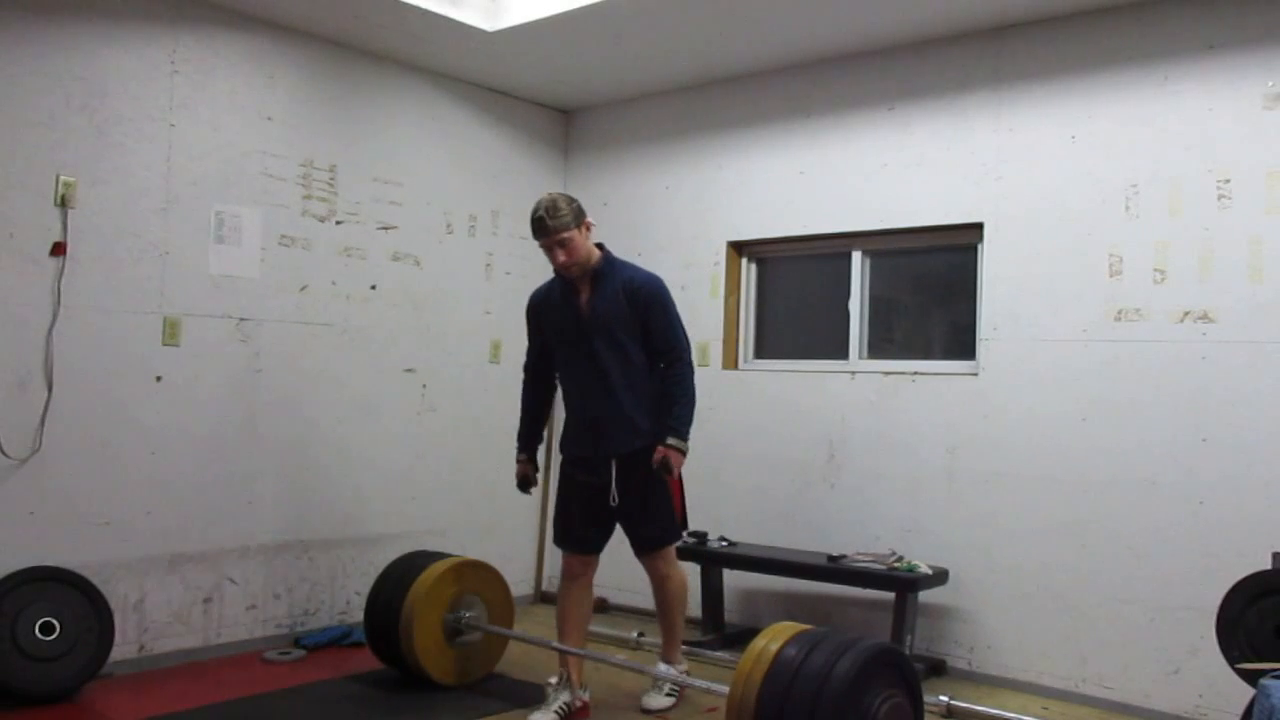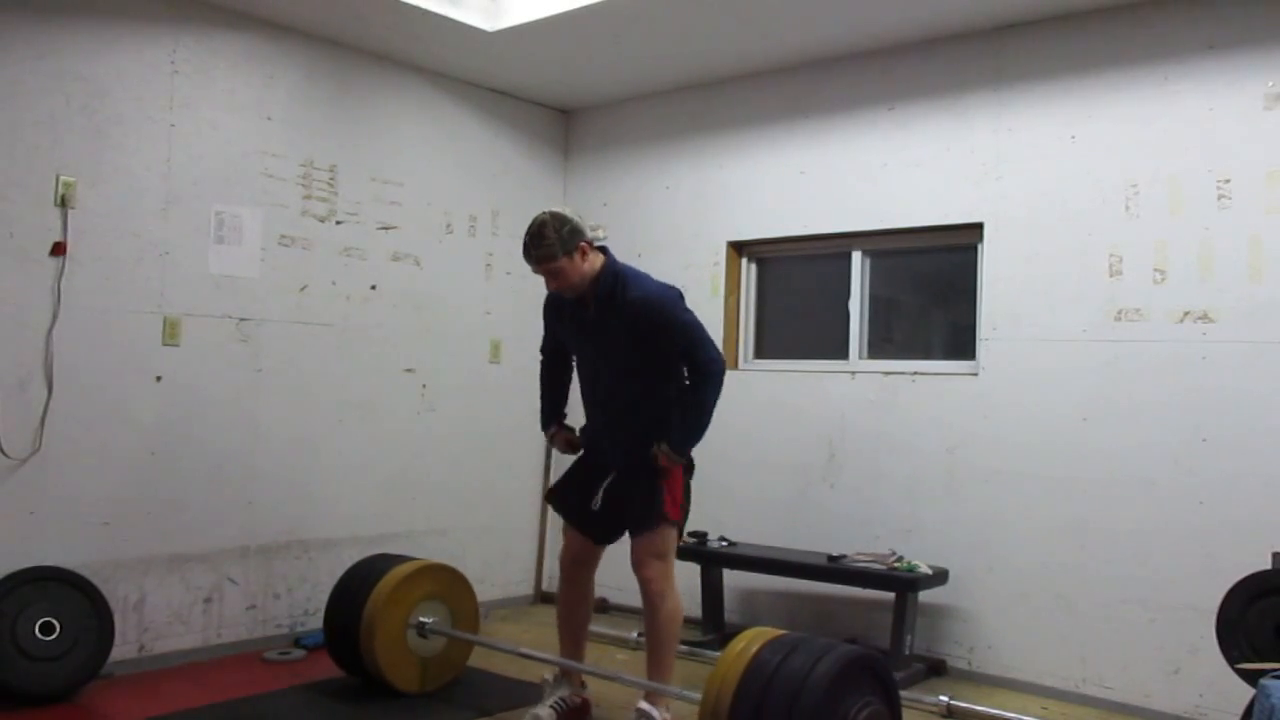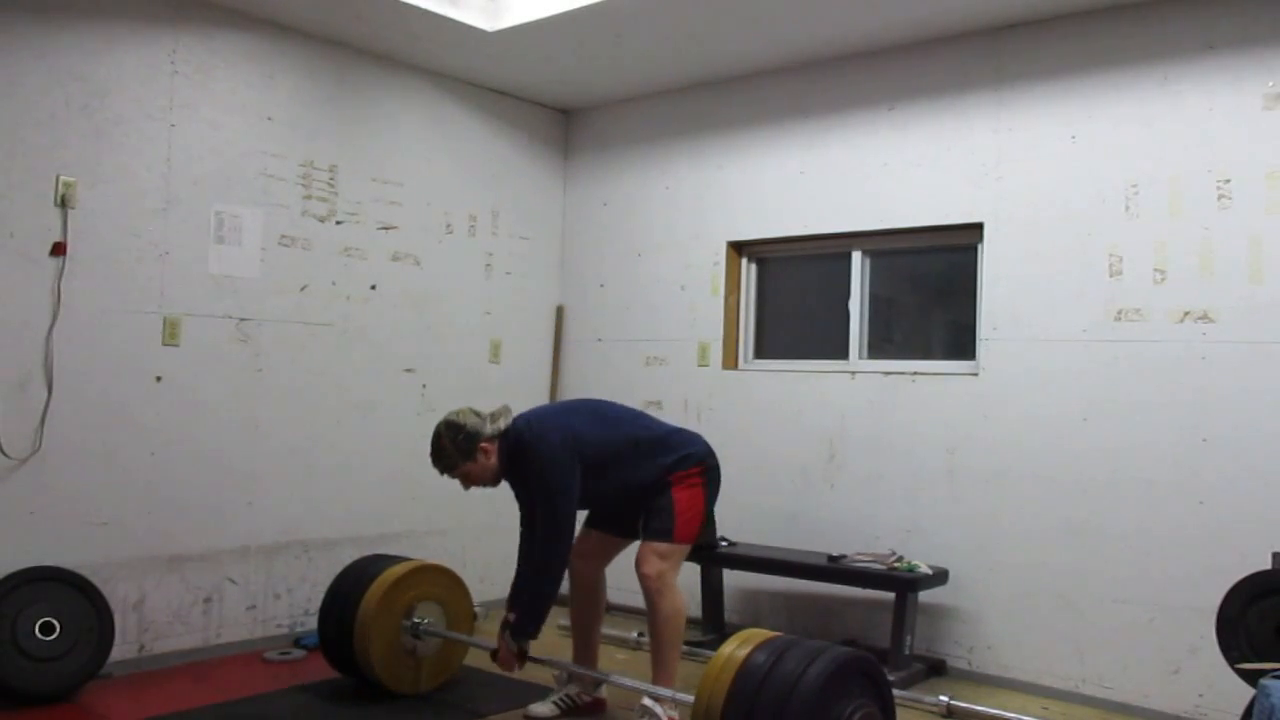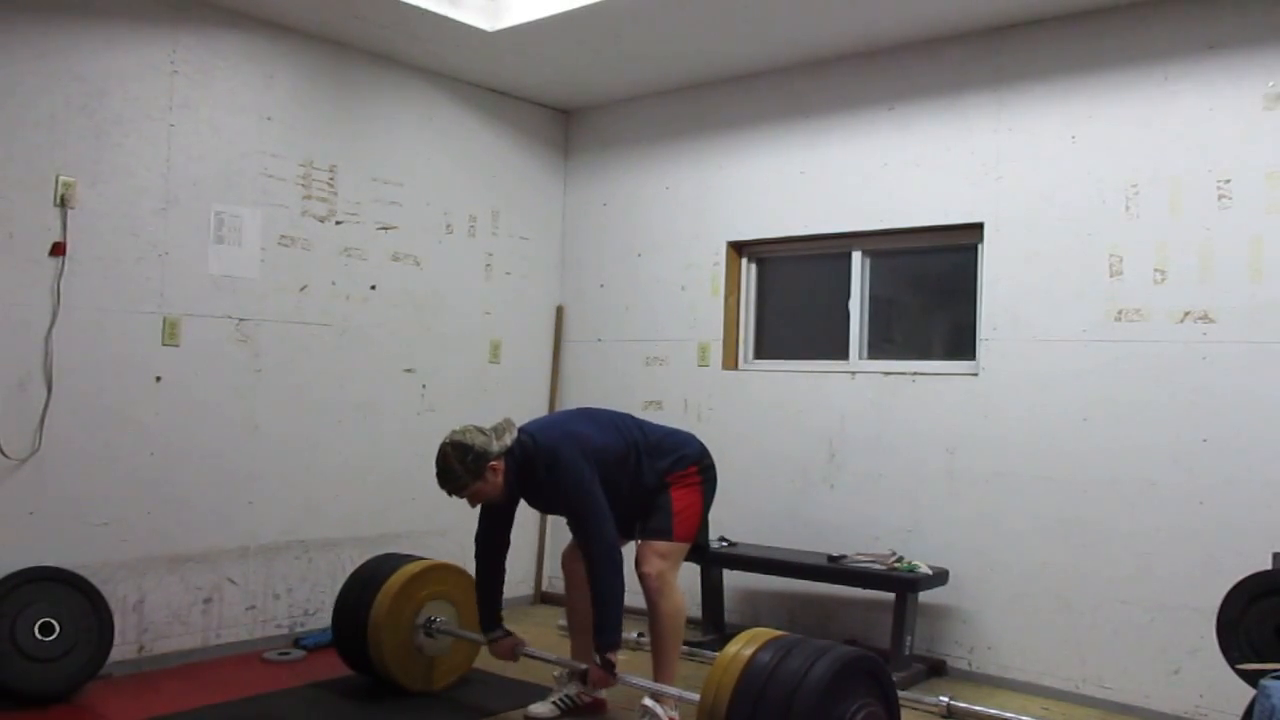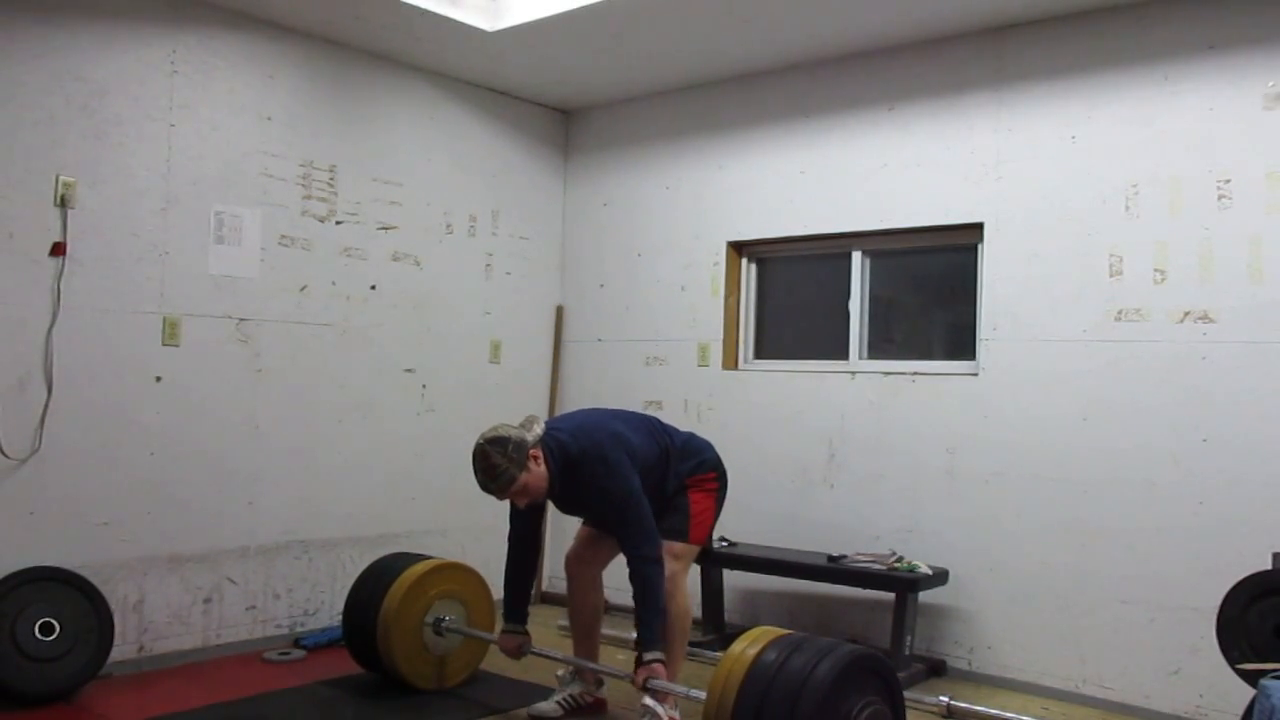
dt=1s
person 1, frame 1
left shoulder: (641, 288)
right shoulder: (544, 301)
left elbow: (677, 364)
right elbow: (539, 378)
left wrist: (675, 436)
right wrist: (526, 448)
left hip: (642, 451)
right hip: (581, 455)
left knee: (660, 559)
right knee: (574, 566)
left ankle: (672, 667)
person 1, frame 2
left shoulder: (650, 299)
right shoulder: (560, 305)
left elbow: (709, 368)
right elbow: (554, 363)
left wrist: (678, 442)
right wrist: (552, 421)
left hip: (653, 454)
right hip: (599, 449)
left knee: (653, 569)
right knee: (574, 559)
person 1, frame 3
left shoulder: (546, 450)
right shoulder: (518, 449)
left elbow: (555, 545)
right elbow: (536, 536)
left wrist: (520, 634)
right wrist: (515, 611)
left hip: (684, 469)
left knee: (653, 570)
right knee: (583, 559)
right ankle: (585, 687)
person 1, frame 4
left shoulder: (559, 462)
right shoulder: (510, 462)
left elbow: (604, 553)
right elbow: (490, 546)
left wrist: (606, 651)
right wrist: (493, 630)
left hip: (680, 471)
right hip: (633, 482)
left knee: (653, 571)
right knee: (575, 562)
right ankle: (583, 687)
person 1, frame 5
left shoulder: (600, 461)
right shoulder: (525, 468)
left elbow: (644, 555)
right elbow: (523, 544)
left wrist: (650, 652)
right wrist: (513, 624)
left hip: (692, 476)
right hip: (642, 481)
left knee: (667, 573)
right knee: (580, 562)
right ankle: (586, 686)
